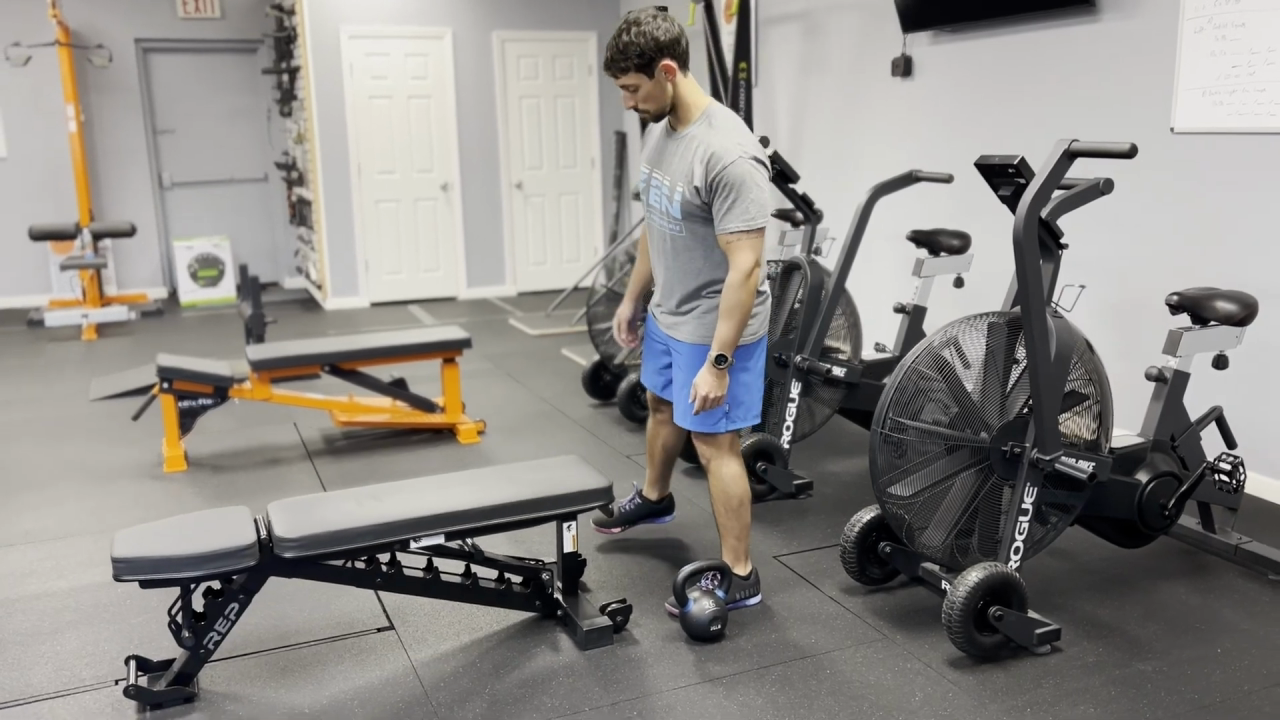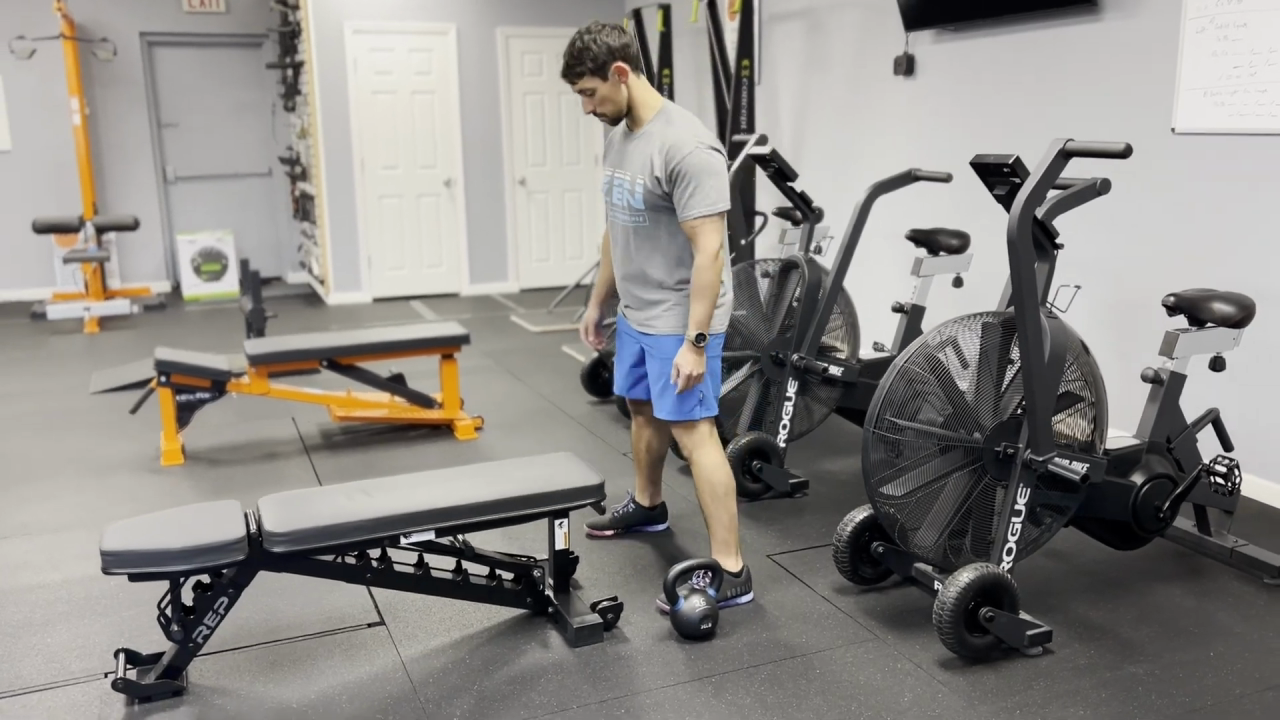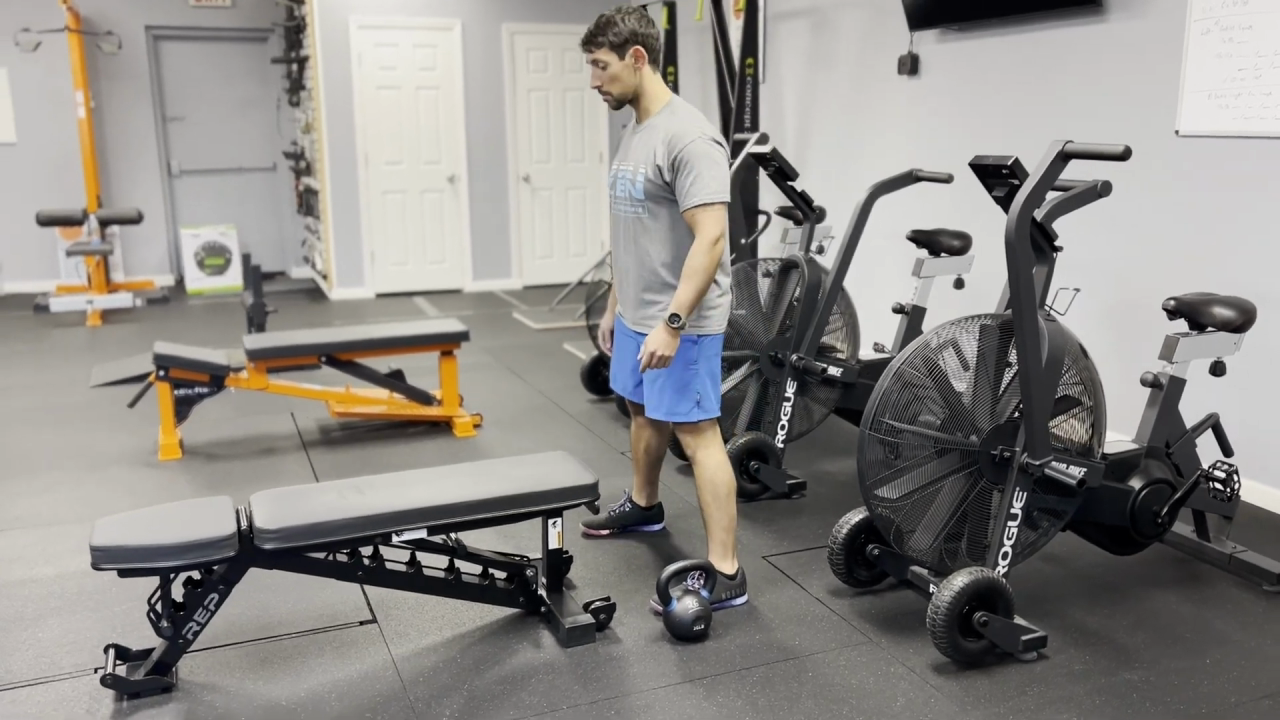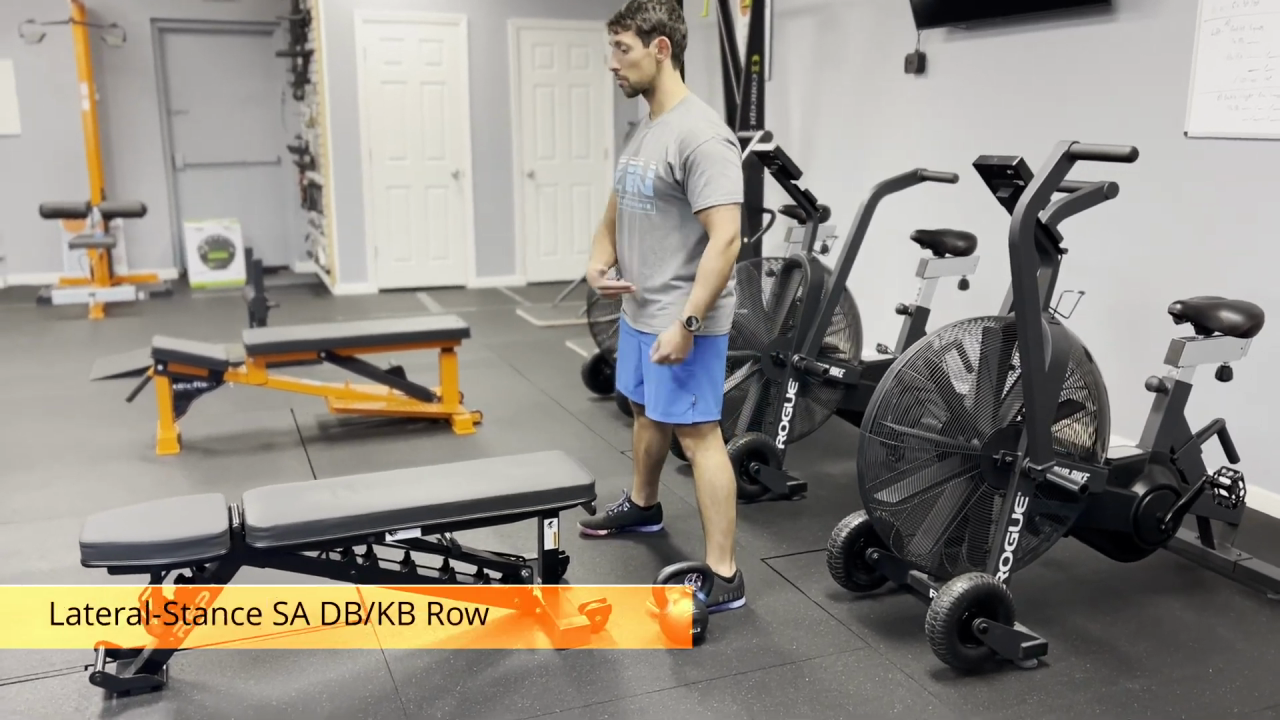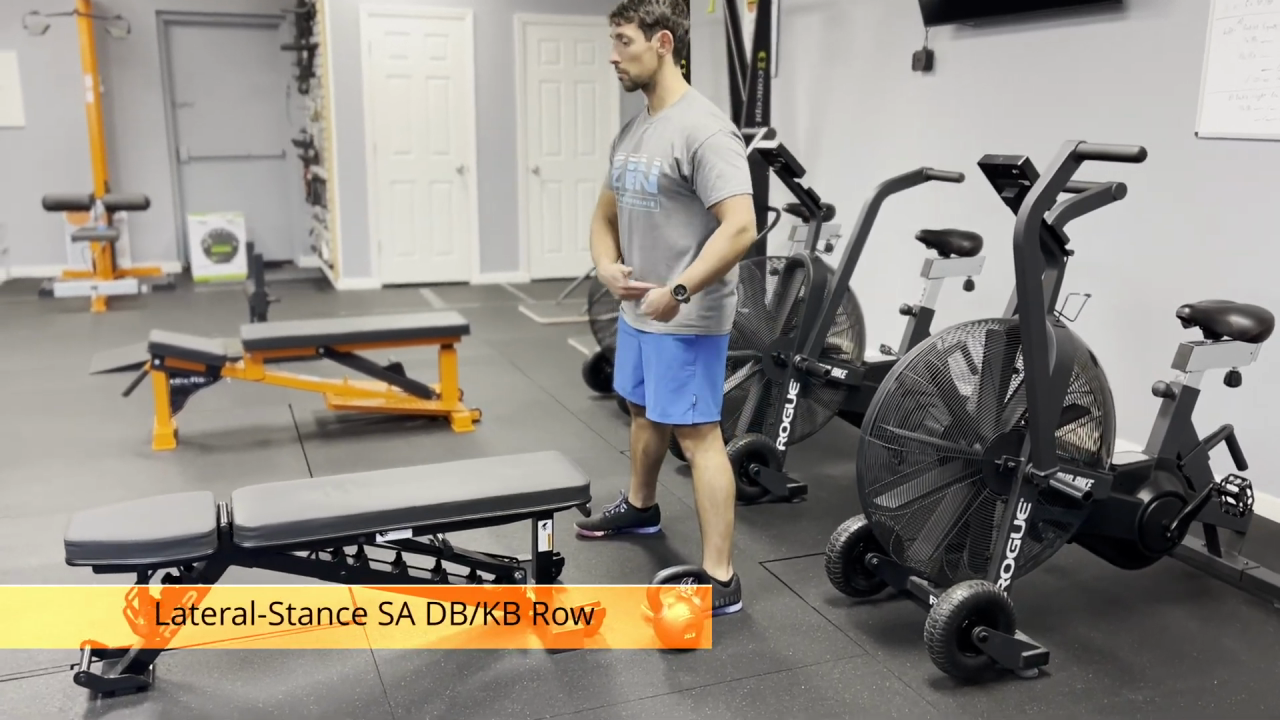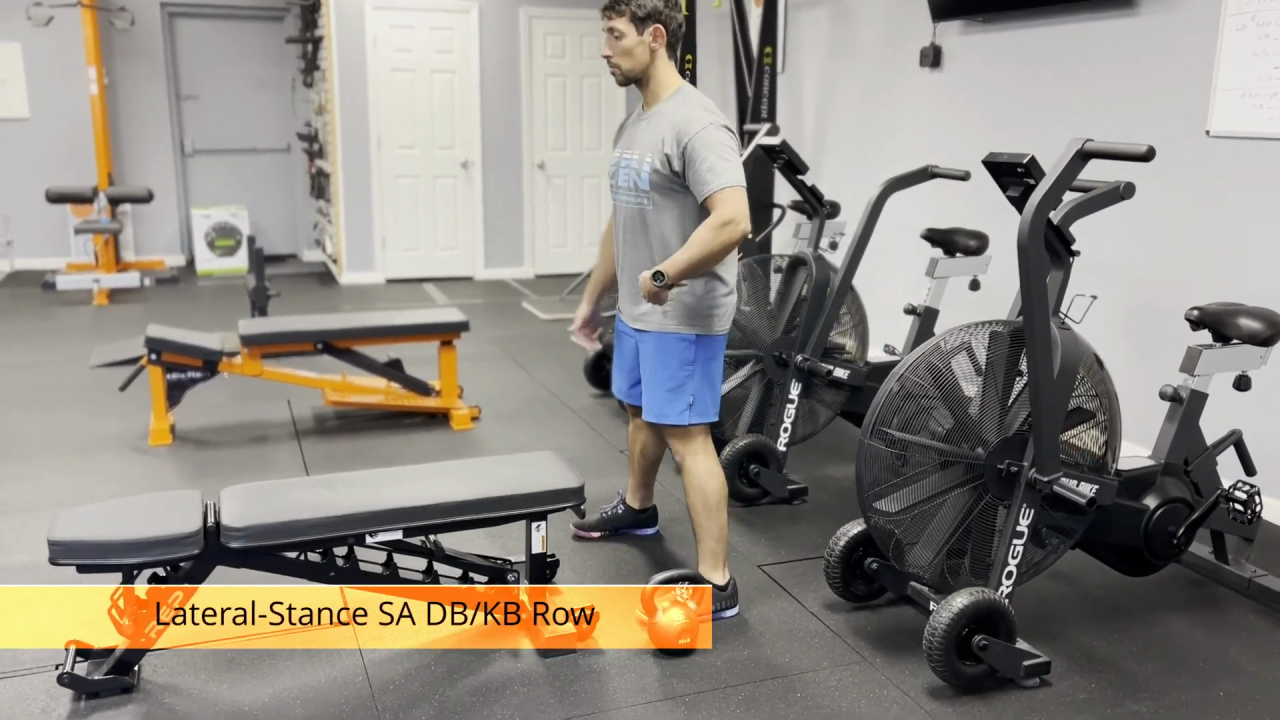
dt=0.4s
person 1, frame 1
left shoulder: (729, 154)
right shoulder: (658, 130)
left elbow: (745, 268)
left wrist: (718, 361)
right wrist: (631, 298)
left hip: (714, 326)
right hip: (668, 314)
left knee: (714, 444)
right knee: (661, 406)
left ankle: (739, 576)
right ankle: (654, 497)
person 1, frame 2
left shoulder: (686, 146)
right shoulder: (618, 137)
left elbow: (709, 250)
left wrist: (695, 342)
right wrist: (597, 301)
left hip: (681, 321)
right hip: (637, 313)
left knee: (693, 433)
right knee: (643, 409)
left ankle: (729, 571)
right ankle: (647, 504)
person 1, frame 3
left shoulder: (688, 137)
right shoulder: (633, 134)
left elbow: (710, 238)
left wrist: (672, 324)
right wrist: (613, 310)
left hip: (680, 323)
right hip: (635, 316)
left knee: (696, 434)
right knee: (643, 411)
left ankle: (726, 573)
right ankle: (643, 504)
person 1, frame 4
left shoulder: (701, 135)
right shoulder: (641, 132)
left elbow: (726, 238)
right elbow: (616, 216)
left wrist: (686, 323)
right wrist: (599, 264)
left hip: (680, 321)
right hip: (640, 311)
left knee: (698, 435)
right knee: (646, 411)
left ankle: (722, 576)
right ankle: (642, 505)
person 1, frame 5
left shoulder: (703, 129)
right shoulder: (632, 130)
left elbow: (741, 227)
right elbow: (607, 213)
left wrist: (678, 290)
right wrist: (607, 265)
left hip: (687, 320)
right hip: (639, 310)
left knee: (697, 436)
right knee: (643, 410)
left ankle: (719, 579)
right ankle: (639, 507)
person 1, frame 6
left shoulder: (695, 123)
right shoulder: (633, 125)
left elbow: (732, 222)
left wrist: (663, 277)
right wrist: (592, 299)
left hip: (682, 315)
right hip: (637, 309)
left knee: (685, 437)
right knee: (640, 411)
left ankle: (714, 584)
right ankle: (637, 507)
